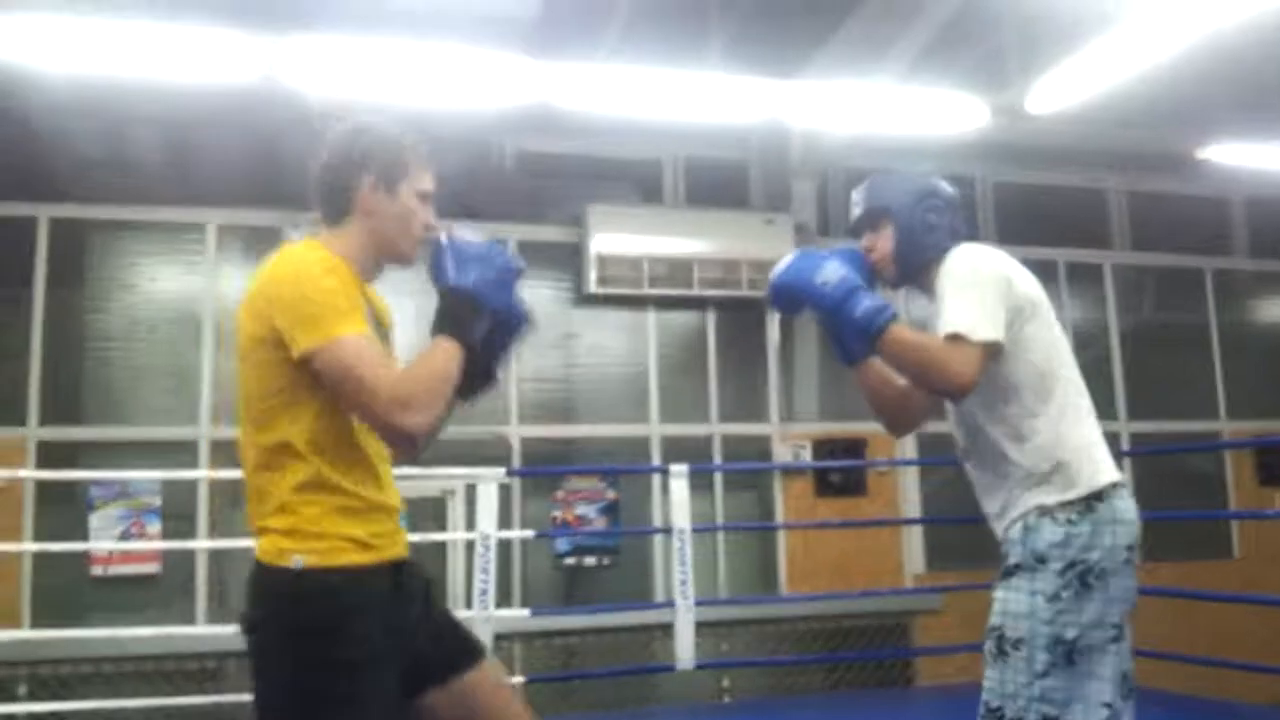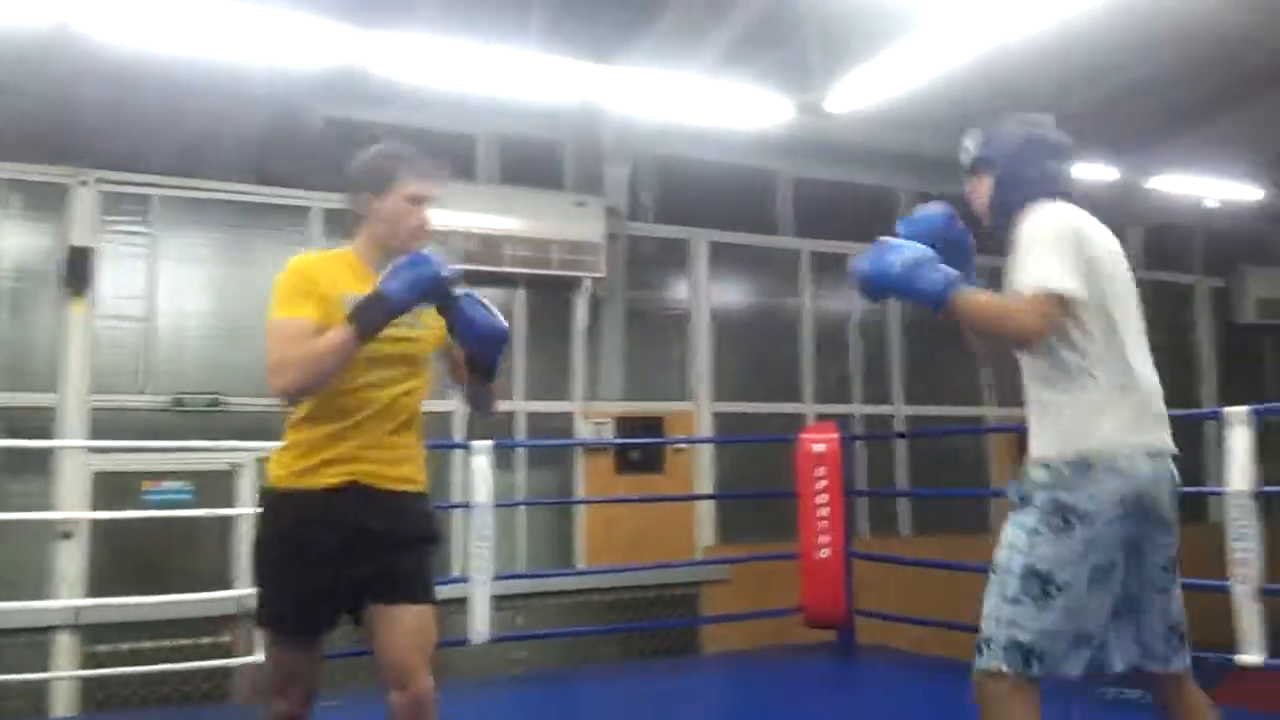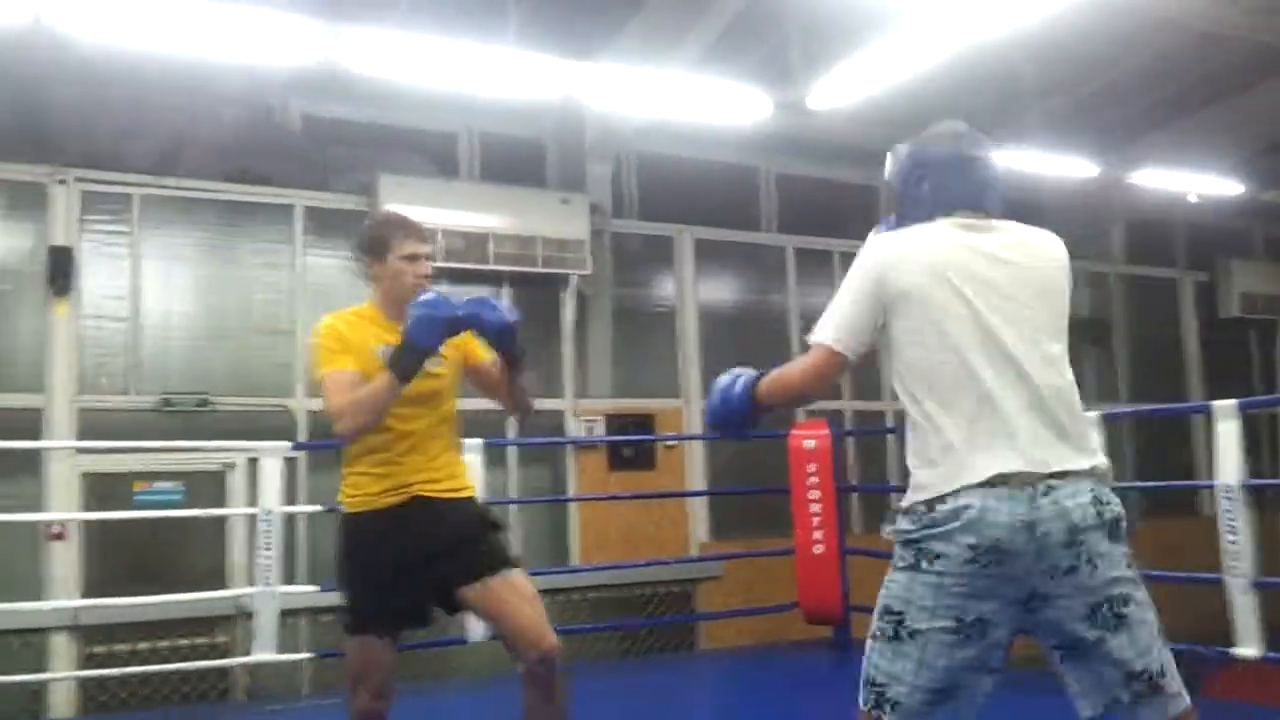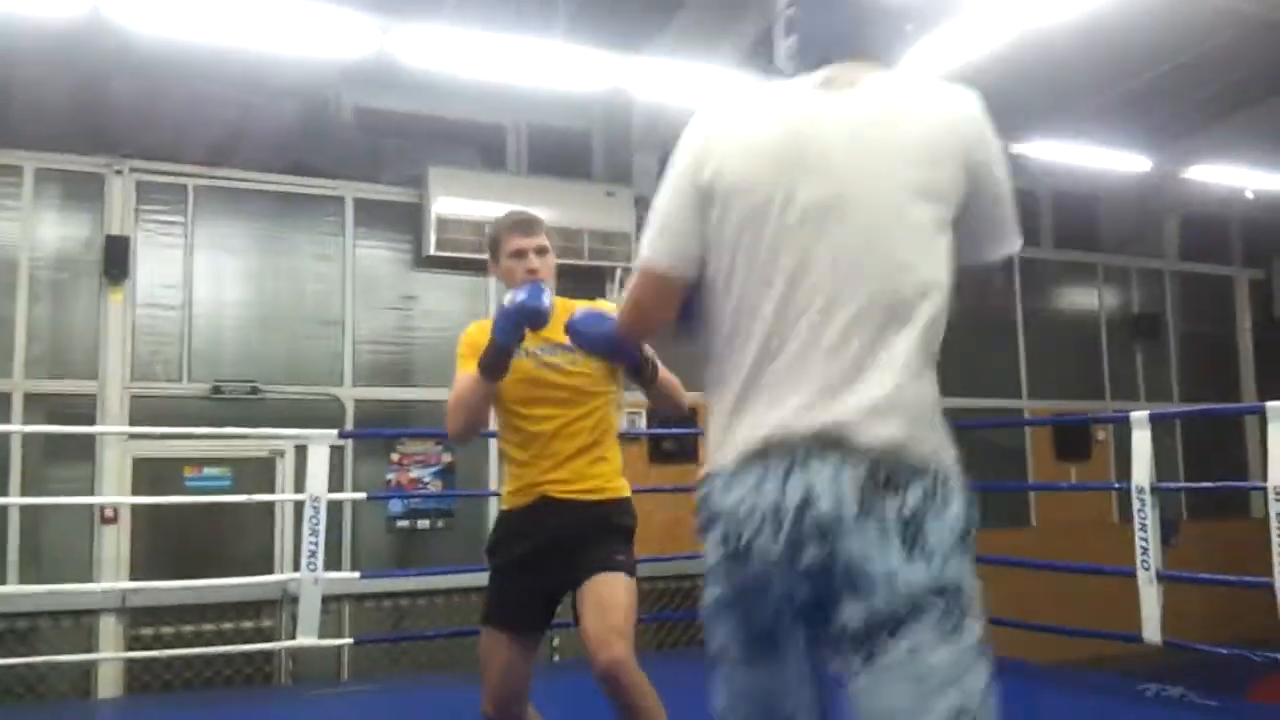
dt=0.7s
person 1, frame 1
left shoulder: (972, 265)
right shoulder: (953, 293)
left elbow: (956, 376)
right elbow: (902, 417)
left wrist: (854, 306)
right wrist: (851, 339)
left hip: (1065, 517)
right hip: (1079, 516)
person 1, frame 2
left shoulder: (1052, 222)
right shoulder: (1082, 234)
left elbow: (1031, 324)
right elbow: (1034, 340)
left wrist: (931, 282)
right wrist: (952, 272)
left hip: (1087, 471)
right hip: (1144, 468)
right knee: (1168, 670)
person 1, frame 3
left shoulder: (888, 255)
right shoulder: (1048, 249)
left elbow: (812, 376)
left wrist: (745, 389)
left hip: (958, 514)
right hip: (1074, 500)
person 1, frame 4
left shoulder: (719, 126)
right shoulder: (953, 114)
left elbow: (641, 320)
right elbow: (989, 262)
left hip: (745, 487)
right hip: (885, 482)
person 2, frame 1
left shoulder: (356, 294)
right shoulder: (301, 277)
right elbow: (405, 417)
left wrist: (471, 362)
right wrist: (461, 317)
left hip: (383, 575)
right hip: (320, 586)
person 2, frame 2
left shoulder: (433, 291)
right shoulder: (307, 274)
left elbow: (479, 397)
right elbow: (288, 380)
left wrist: (482, 359)
right wrist: (375, 309)
left hip: (394, 502)
right hip: (305, 500)
person 2, frame 3
left shoulder: (451, 325)
right shoulder: (340, 330)
left elbow: (518, 405)
right elbow: (347, 422)
left wrist: (508, 351)
right wrist: (409, 354)
left hip: (451, 508)
right hip: (376, 519)
left knee: (542, 648)
person 2, frame 4
left shoulder: (597, 319)
right shoulder: (481, 337)
left elbow: (677, 404)
right elbow: (459, 426)
left wrist: (635, 358)
right wrist: (500, 349)
left hip: (599, 510)
right hip: (525, 519)
left knee: (611, 660)
